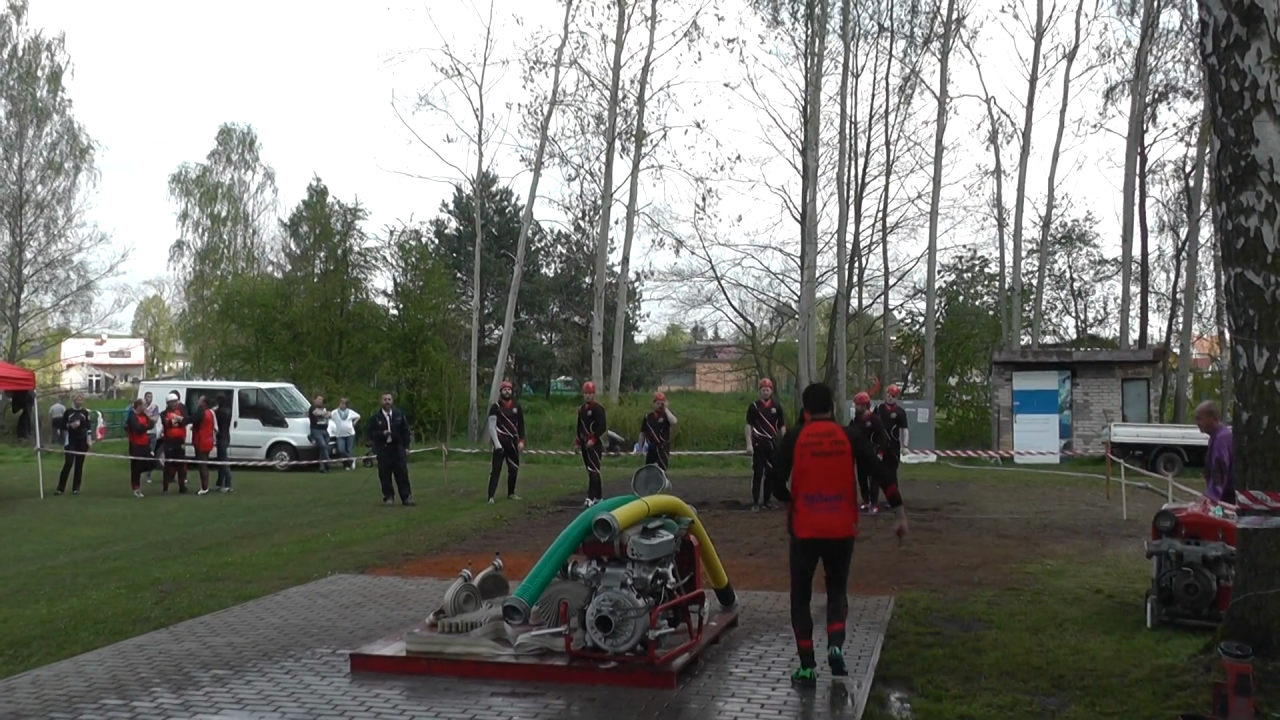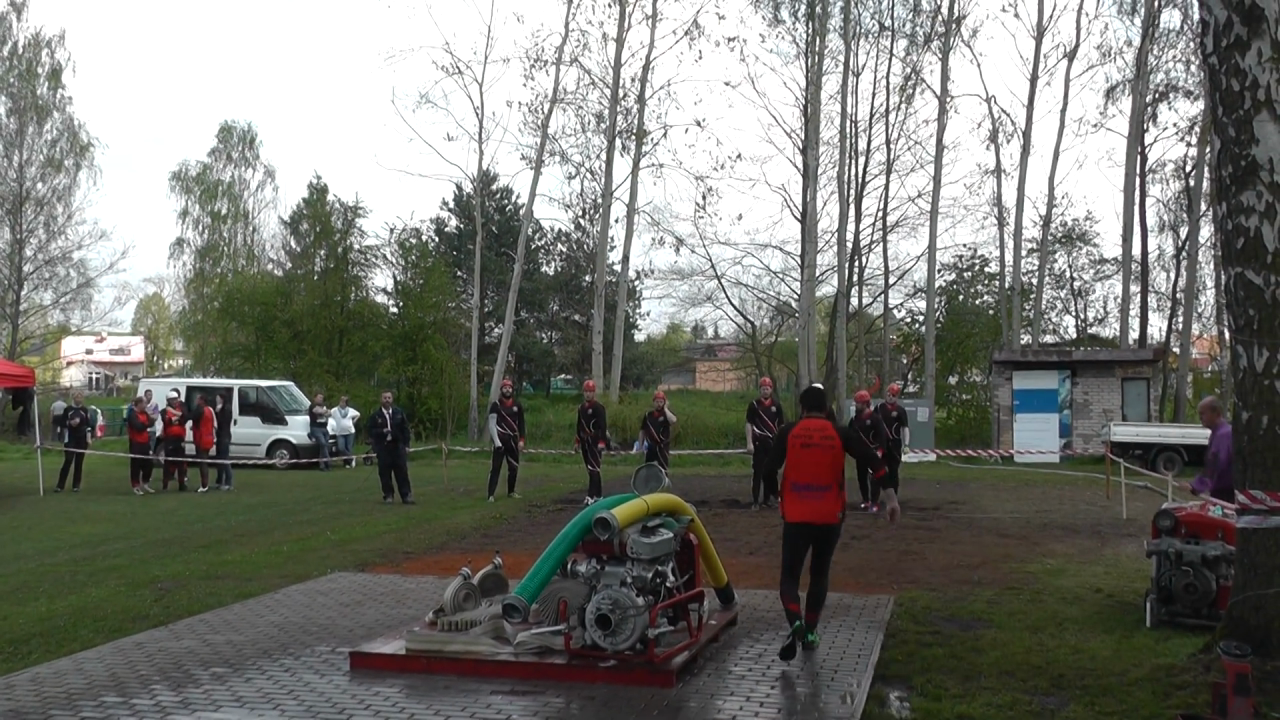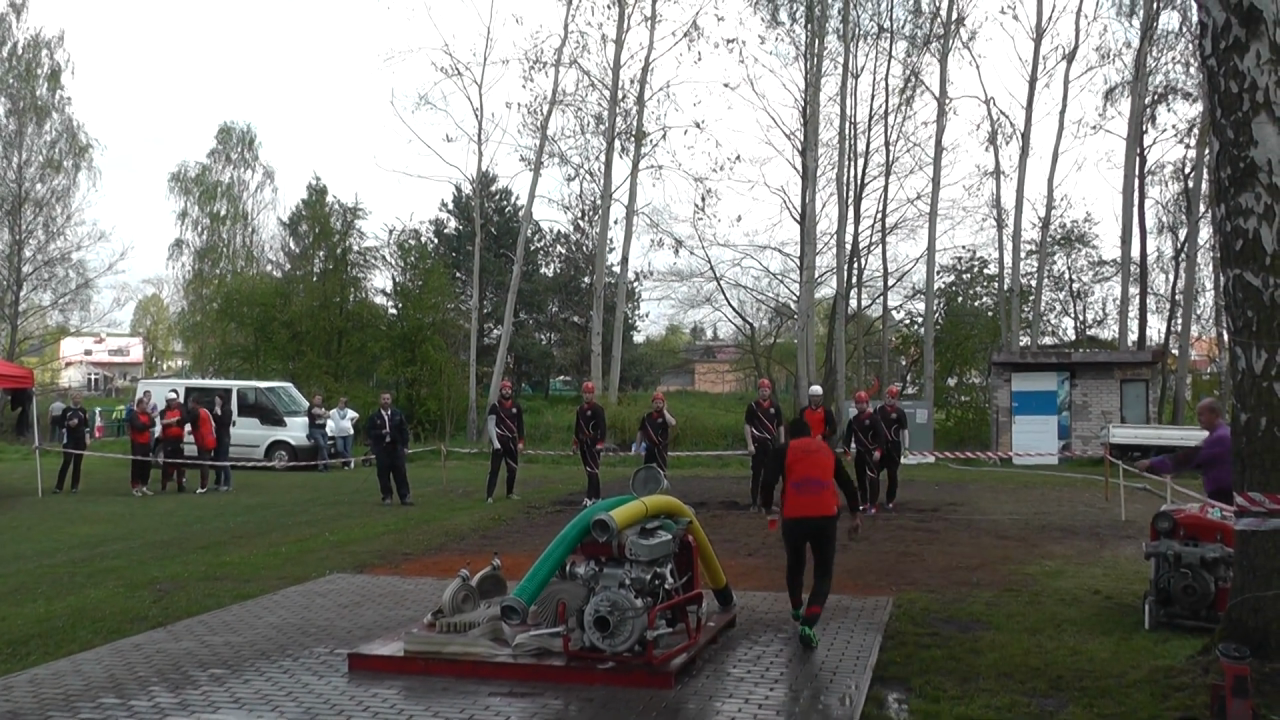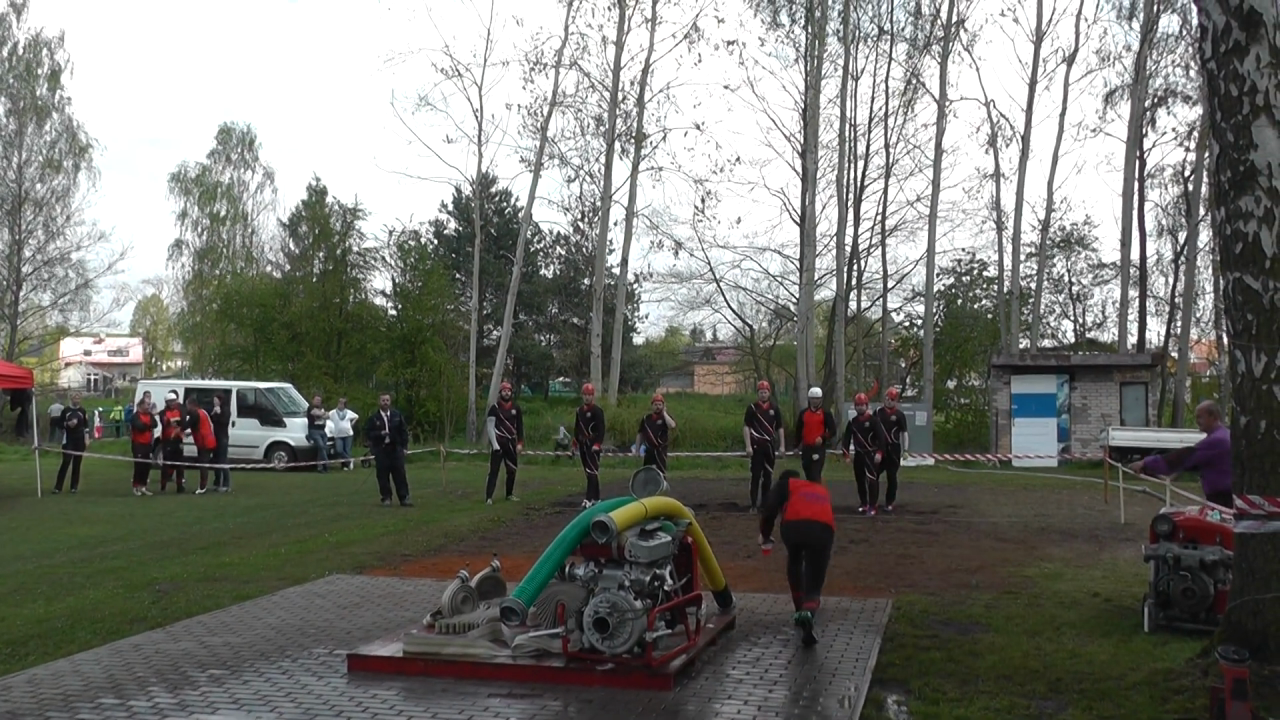
dt=0.3s
person 1, frame 1
left shoulder: (793, 438)
right shoulder: (851, 437)
left elbow: (775, 482)
right elbow: (881, 473)
right wrist: (899, 513)
left hip: (804, 529)
right hip: (842, 529)
left knee: (800, 597)
right knee: (837, 592)
left ankle: (807, 668)
right ankle: (836, 648)
person 1, frame 2
left shoulder: (789, 433)
right shoulder: (841, 433)
left elbow: (770, 470)
right elbow: (873, 460)
left wrist: (781, 495)
right wrist: (890, 495)
left hip: (796, 516)
right hip: (830, 517)
left knee: (789, 577)
right knee: (819, 573)
left ankle: (795, 625)
right ankle: (809, 633)
person 1, frame 3
left shoulder: (783, 450)
right shoulder: (826, 449)
left elbow: (767, 484)
right elbow: (848, 485)
left wrist: (768, 510)
right wrist: (855, 516)
left hip: (794, 516)
right hip: (825, 516)
left knee: (795, 566)
right knee: (823, 575)
left ankle: (798, 612)
right ankle: (808, 626)
person 1, frame 4
left shoulder: (784, 484)
right shoulder: (820, 489)
left elbow: (769, 509)
left wrist: (765, 536)
left hip: (794, 522)
right hip: (823, 526)
left knee: (794, 561)
right knee: (814, 584)
left ankle: (800, 611)
right ankle: (809, 611)
